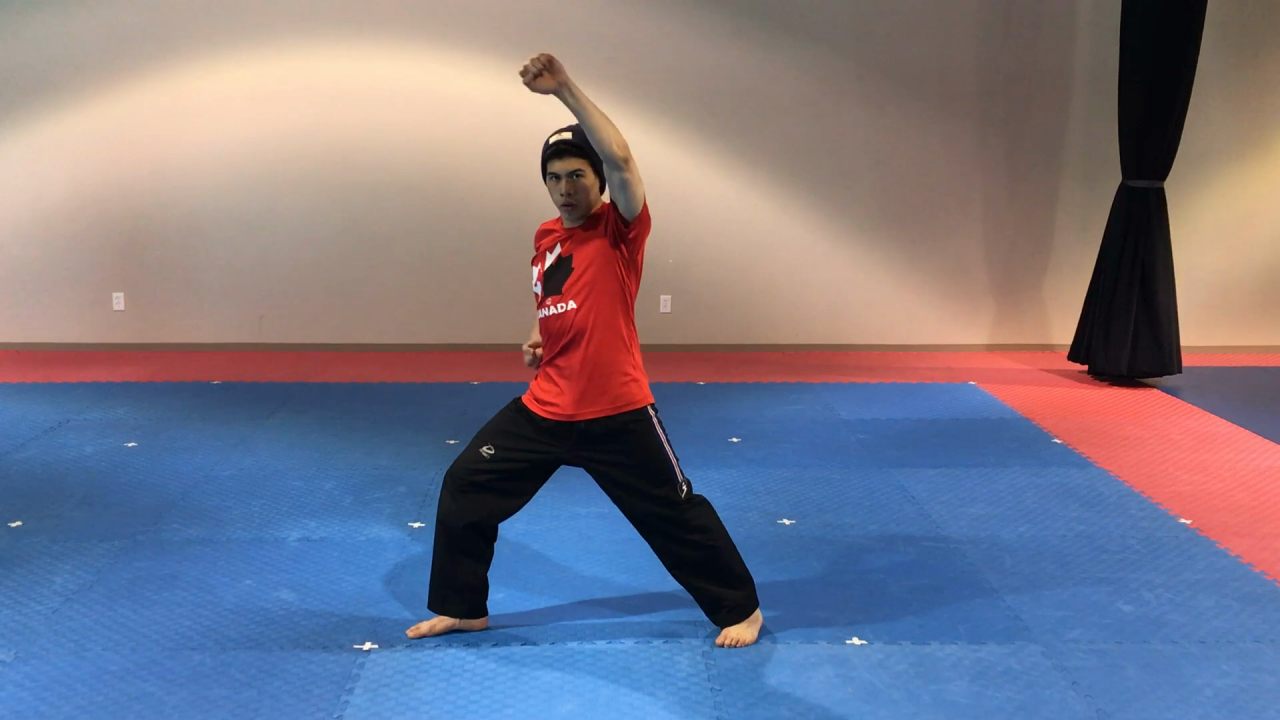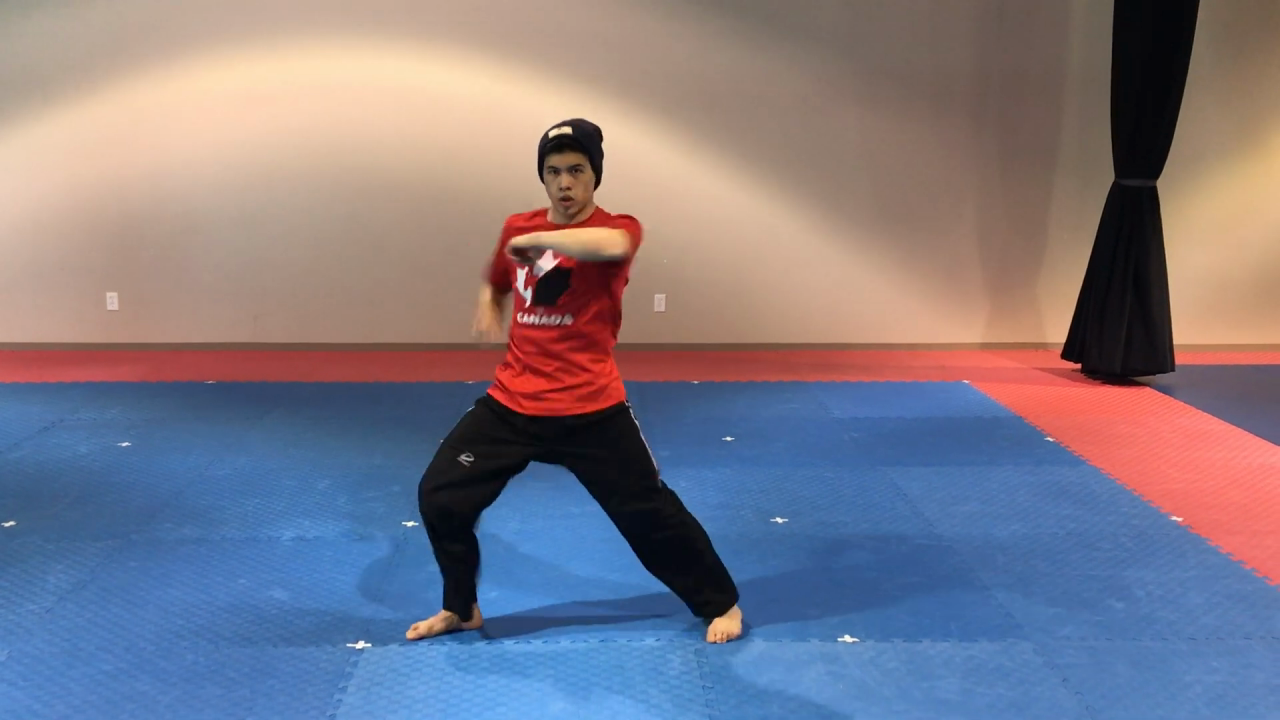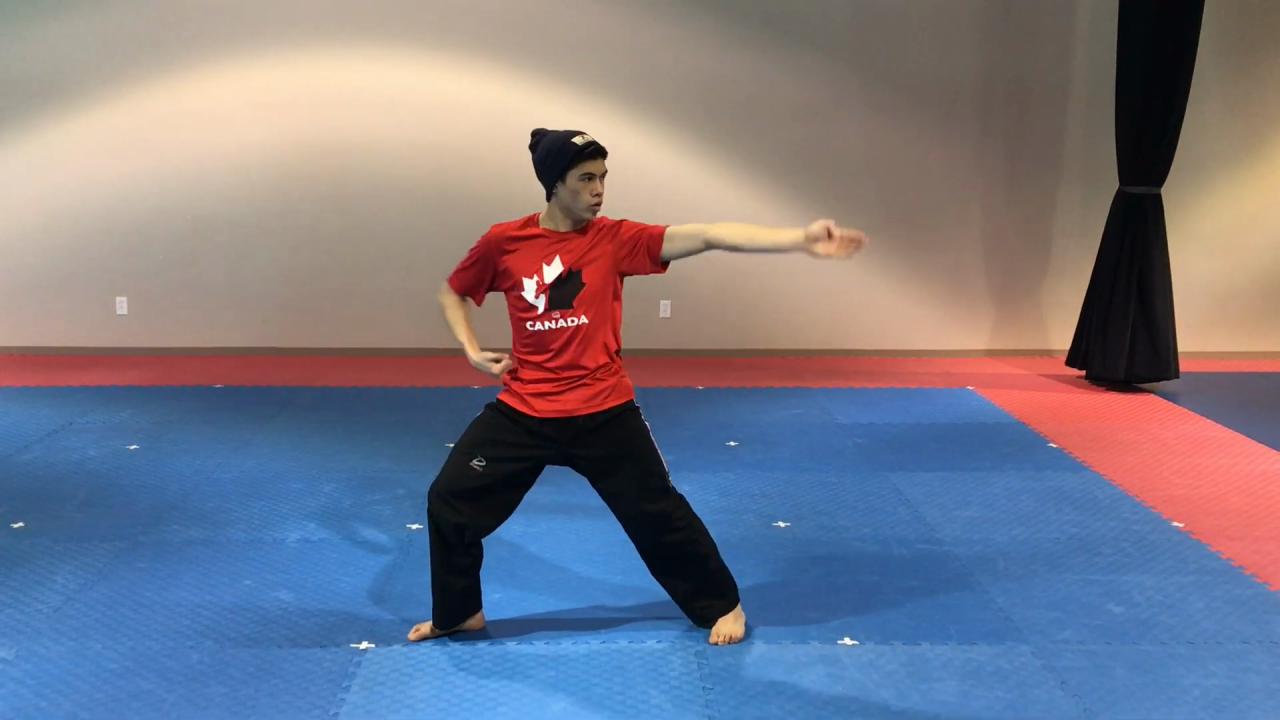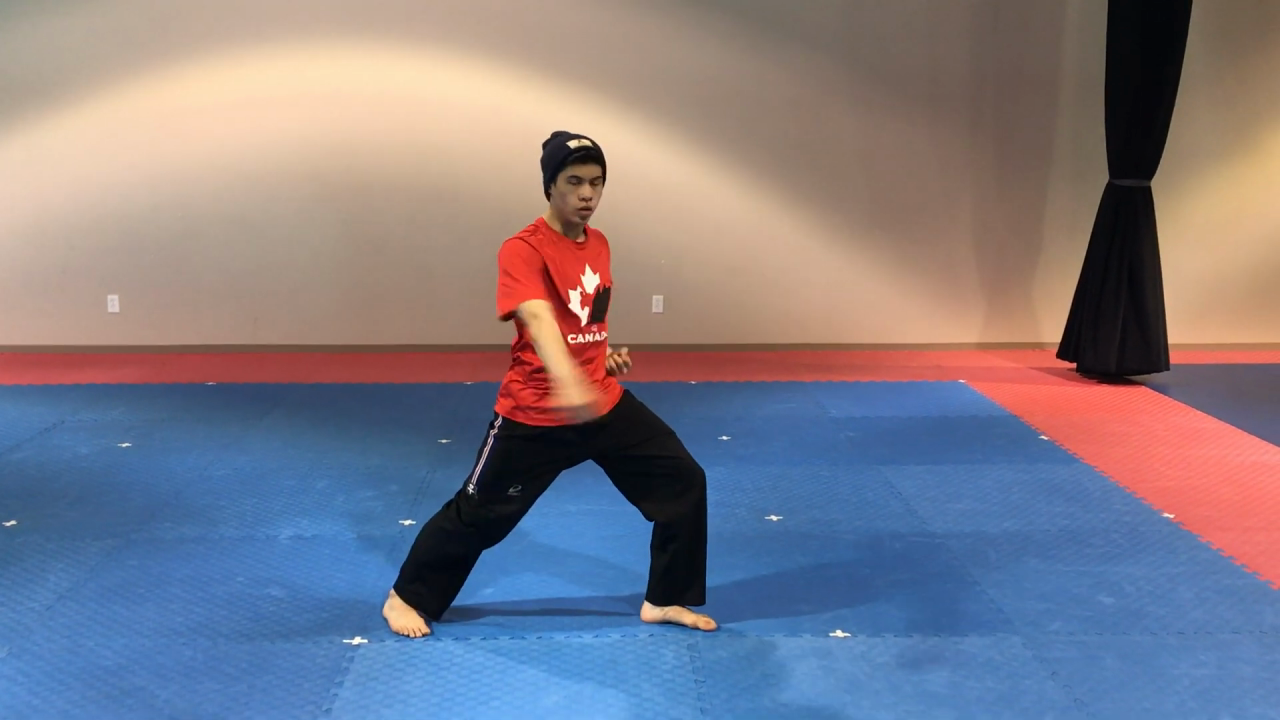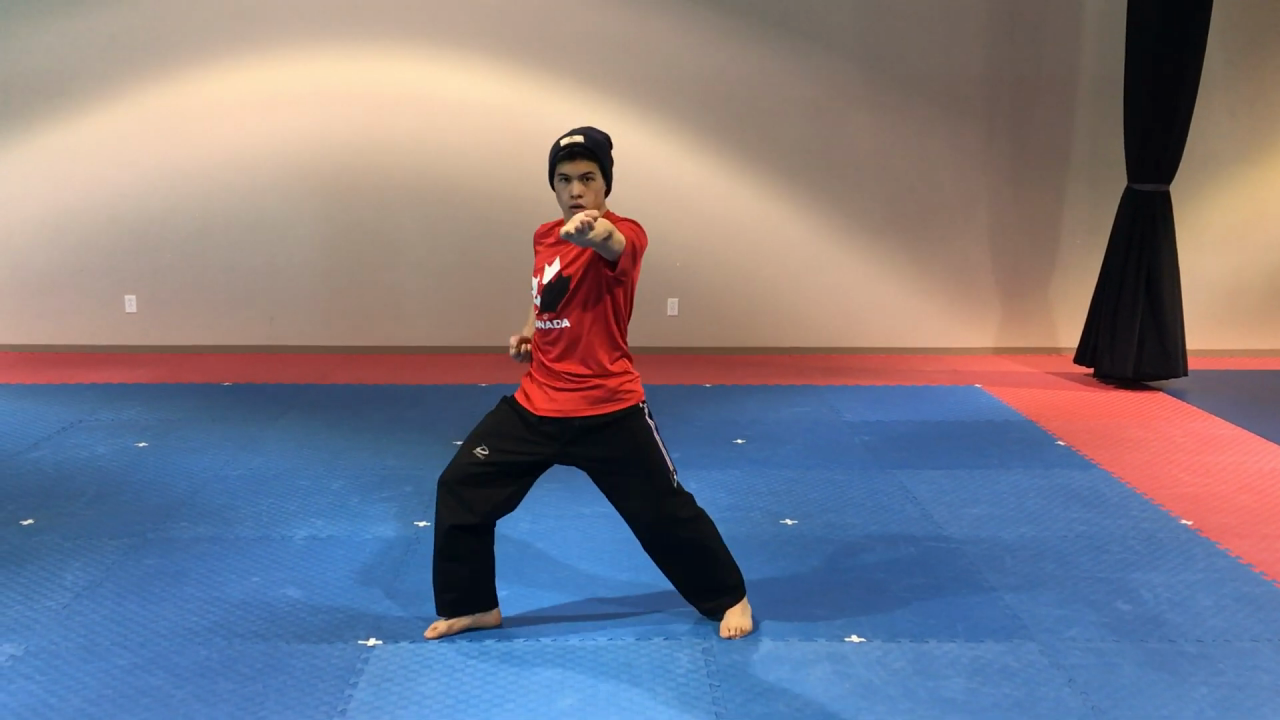
dt=1s
person 1, frame 1
left shoulder: (623, 227)
right shoulder: (546, 236)
left elbow: (620, 157)
left wrist: (565, 88)
right wrist: (536, 334)
left hip: (617, 413)
right hip: (543, 409)
left knee: (674, 513)
right knee: (465, 486)
left ankle: (741, 609)
right ankle: (460, 608)
person 1, frame 2
left shoulder: (618, 227)
right shoulder: (518, 226)
left elbow: (607, 246)
right elbow: (492, 283)
left wrist: (527, 242)
right wrist: (487, 312)
left hip: (593, 410)
right hip: (511, 404)
left knee: (649, 510)
right knee: (439, 493)
left ankle: (720, 603)
right ankle: (460, 608)
person 1, frame 3
left shoulder: (617, 239)
right shoulder: (503, 240)
left elbow: (707, 237)
right elbow: (453, 291)
left wrist: (801, 237)
right wrist: (472, 349)
left hip: (604, 411)
right hip: (522, 410)
left knee: (659, 512)
right knee: (449, 499)
left ankle: (723, 605)
right ankle: (455, 613)
person 1, frame 4
left shoulder: (598, 243)
right shoulder: (522, 248)
right elbow: (538, 319)
left wrist: (610, 353)
right wrist: (566, 382)
left hip: (606, 402)
right hip: (536, 415)
left knee: (684, 482)
right knee: (477, 513)
left ankle: (667, 599)
right ankle: (406, 596)
person 1, frame 5
left shoulder: (626, 235)
right shoulder: (545, 236)
left elbow: (607, 244)
left wrist: (589, 230)
right wrist: (530, 333)
left hip: (609, 411)
right hip: (535, 405)
left knee: (665, 512)
right knee: (459, 488)
left ankle: (730, 598)
right ankle: (474, 604)
